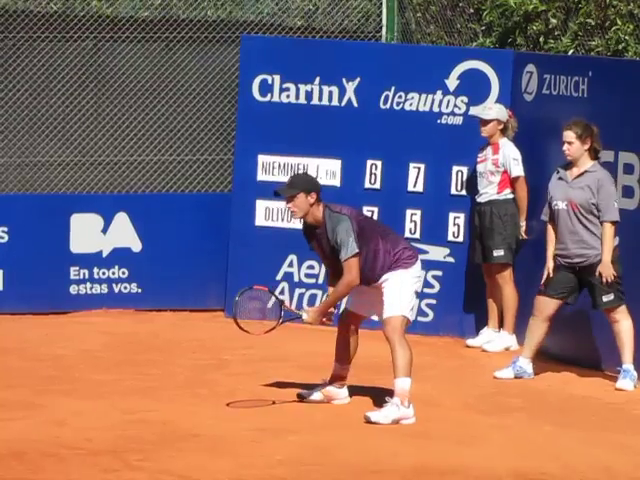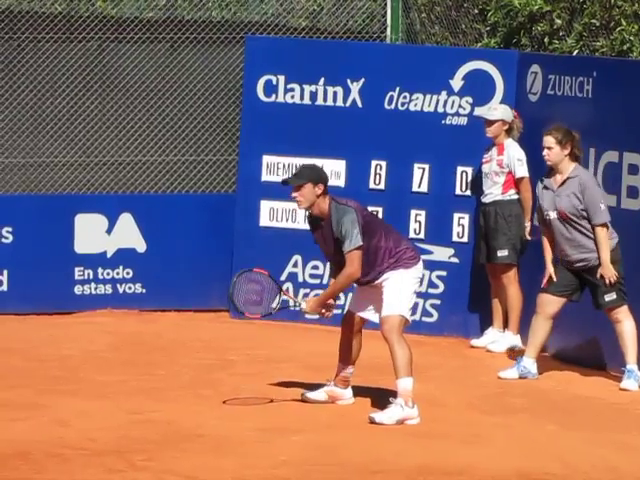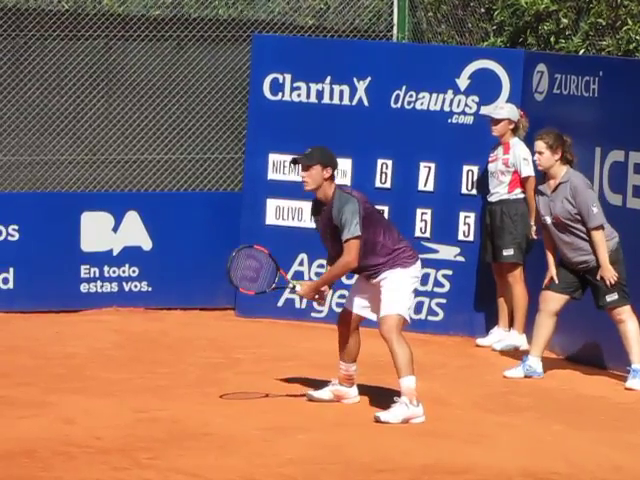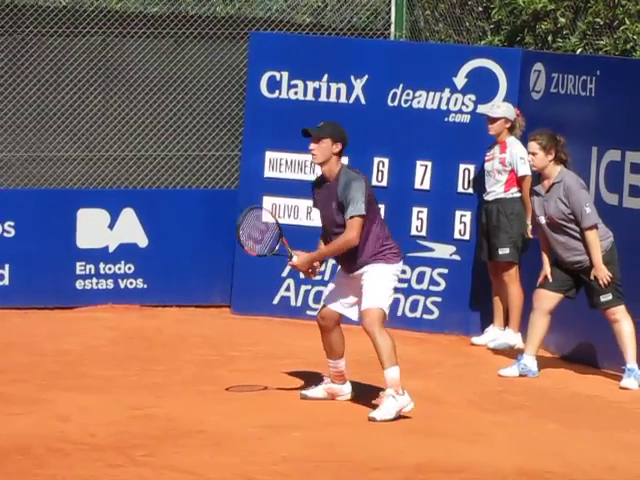
dt=0.4s
person 1, frame 1
left shoulder: (340, 222)
right shoulder: (311, 229)
left elbow: (351, 278)
right elbow: (334, 266)
left wrist: (321, 309)
right wrist: (328, 304)
left hip: (401, 268)
right hip: (372, 273)
left knee: (393, 329)
right knee: (347, 322)
left ankle: (402, 404)
right ankle: (337, 386)
person 1, frame 2
left shoulder: (346, 214)
right shoulder: (315, 220)
left elbow: (353, 270)
right elbow: (337, 261)
left wrist: (320, 300)
right wrist: (330, 297)
left hip: (401, 267)
right hip: (372, 273)
left knee: (391, 328)
right knee: (350, 323)
left ankle: (406, 404)
right ankle: (341, 387)
person 1, frame 3
left shoulder: (348, 203)
right shoulder: (318, 207)
left elbow: (350, 259)
right elbow: (335, 249)
left wrist: (314, 285)
right wrist: (326, 283)
left hip: (399, 266)
right hip: (371, 271)
left knee: (389, 327)
right knee: (347, 321)
left ankle: (411, 403)
right ankle: (346, 385)
person 1, frame 4
left shoulder: (353, 182)
right shoulder: (318, 185)
left elbow: (351, 237)
left wrist: (310, 257)
right wrist: (318, 259)
left hip: (380, 261)
right hip: (351, 266)
left knee: (371, 321)
right knee: (327, 318)
left ankle: (396, 394)
right ankle: (338, 383)
person 2, frame 1
left shoulder: (600, 178)
right shoulder: (557, 178)
left elbow: (608, 222)
left wrist: (606, 260)
right wrist: (549, 257)
left hip: (596, 260)
right hip: (564, 260)
left knee: (616, 312)
right knee: (541, 308)
right ankle: (523, 364)
person 2, frame 2
left shoulder: (584, 181)
right shoulder: (543, 185)
left elbow: (600, 224)
right elbow: (545, 227)
left wrist: (605, 262)
right wrist: (549, 263)
left hip: (599, 259)
right hip: (566, 261)
left knee: (618, 312)
right knee: (544, 306)
right ankle: (528, 364)
person 2, frame 3
left shoulder: (576, 184)
right shoulder: (541, 189)
left elbow: (596, 226)
right elbow: (547, 230)
left wrist: (605, 264)
right wrist: (551, 264)
left hip: (602, 257)
right hip: (570, 261)
right knee: (546, 304)
right ankle: (533, 363)
person 2, frame 4
left shoulder: (570, 183)
right shoulder: (537, 189)
left elbow: (590, 225)
right elbow: (543, 230)
left wrist: (598, 264)
right wrist: (546, 263)
left hip: (597, 256)
right hip: (565, 260)
left knee: (614, 311)
right knee: (540, 302)
right ankle: (527, 363)
person 3, frame 1
left shoulder: (507, 149)
right shoulder: (484, 151)
left elbow: (520, 187)
right elbow: (483, 184)
left wrist: (521, 221)
right wrist: (481, 211)
left hip: (502, 212)
right hip: (482, 211)
left knee: (503, 276)
right knee: (489, 275)
left ankle: (508, 335)
right ankle: (492, 329)
person 3, frame 2
left shoulder: (512, 150)
right shoulder: (489, 152)
left elbow: (525, 187)
right elbow: (488, 184)
left wrist: (526, 222)
right wrist: (486, 212)
left hip: (506, 212)
right hip: (488, 212)
left knee: (508, 276)
right knee: (493, 275)
left ankle: (513, 335)
right ankle: (496, 330)
person 3, frame 3
left shoulder: (518, 149)
right shoulder: (496, 151)
left elbow: (530, 187)
right elbow: (494, 183)
left wrist: (532, 221)
right wrist: (492, 211)
left hip: (512, 211)
right hip: (494, 211)
left knee: (513, 275)
right knee: (499, 275)
left ankle: (519, 335)
right ankle: (502, 329)
person 3, frame 4
left shoulder: (515, 148)
right shoulder: (492, 149)
left elbow: (527, 185)
right elbow: (490, 182)
left wrist: (529, 220)
right wrist: (489, 209)
left hip: (509, 210)
right hip: (490, 210)
left knee: (509, 274)
right knee: (495, 274)
left ankle: (513, 333)
right ankle: (497, 328)
